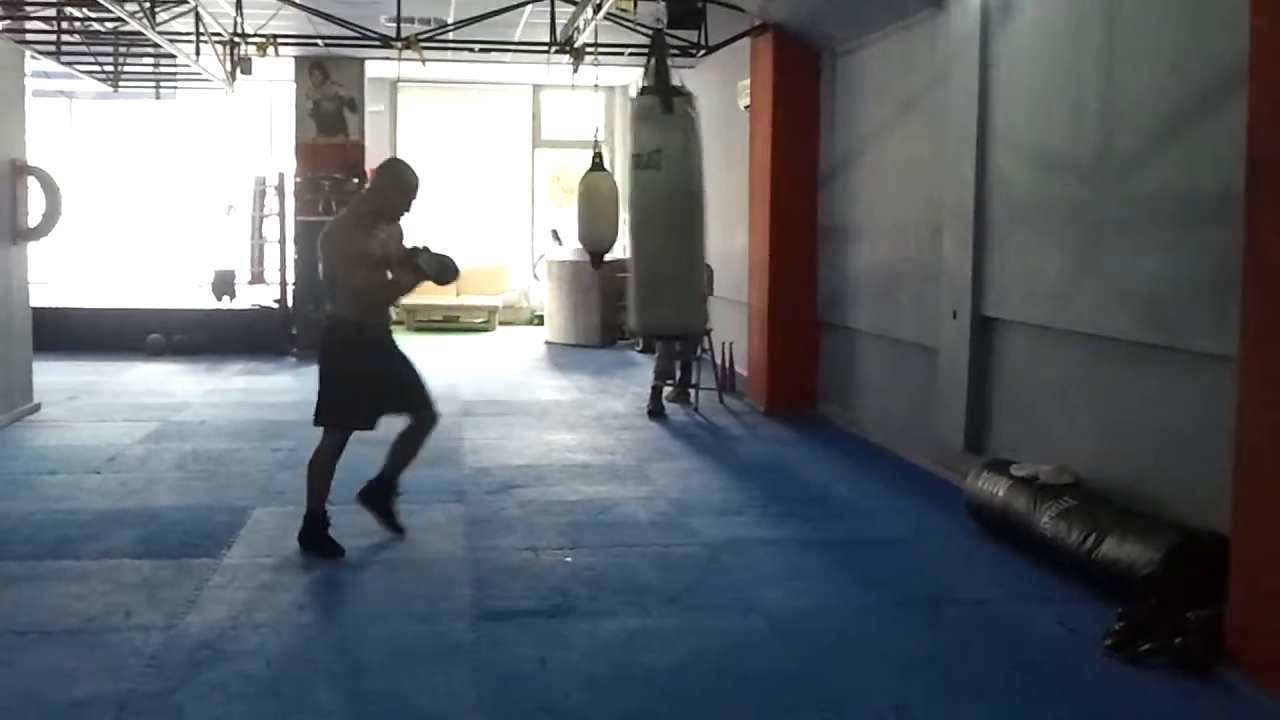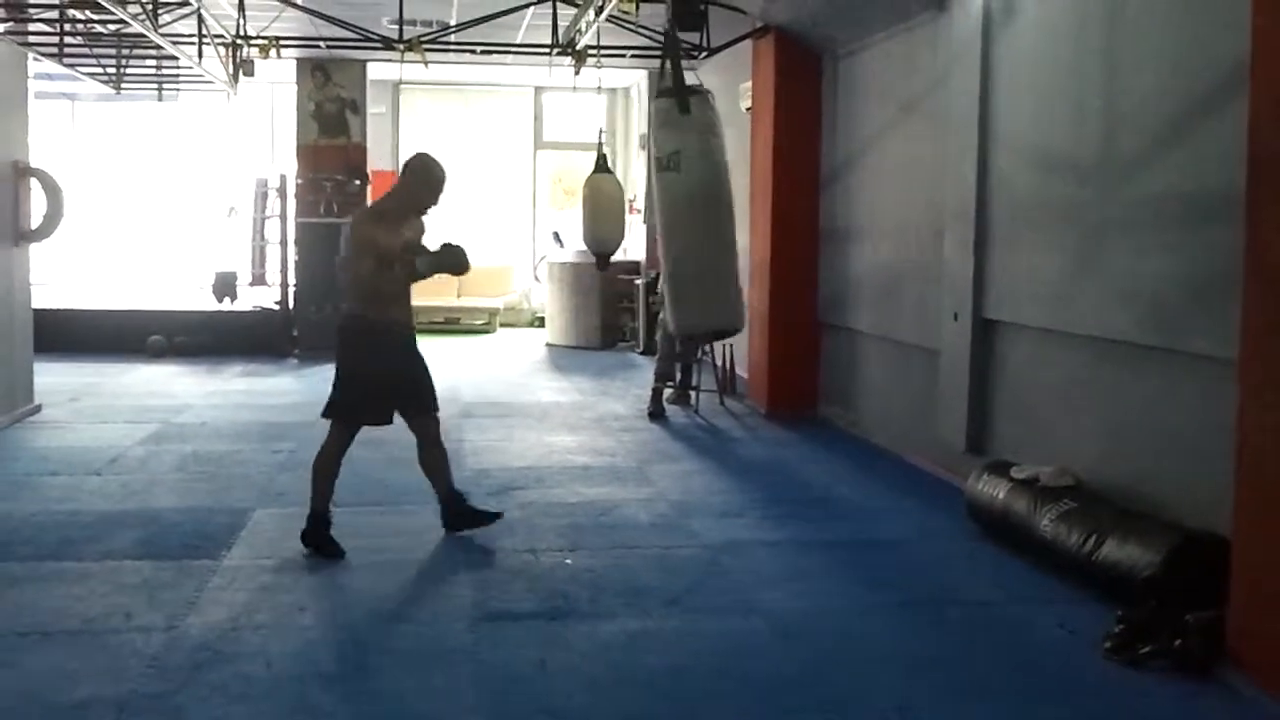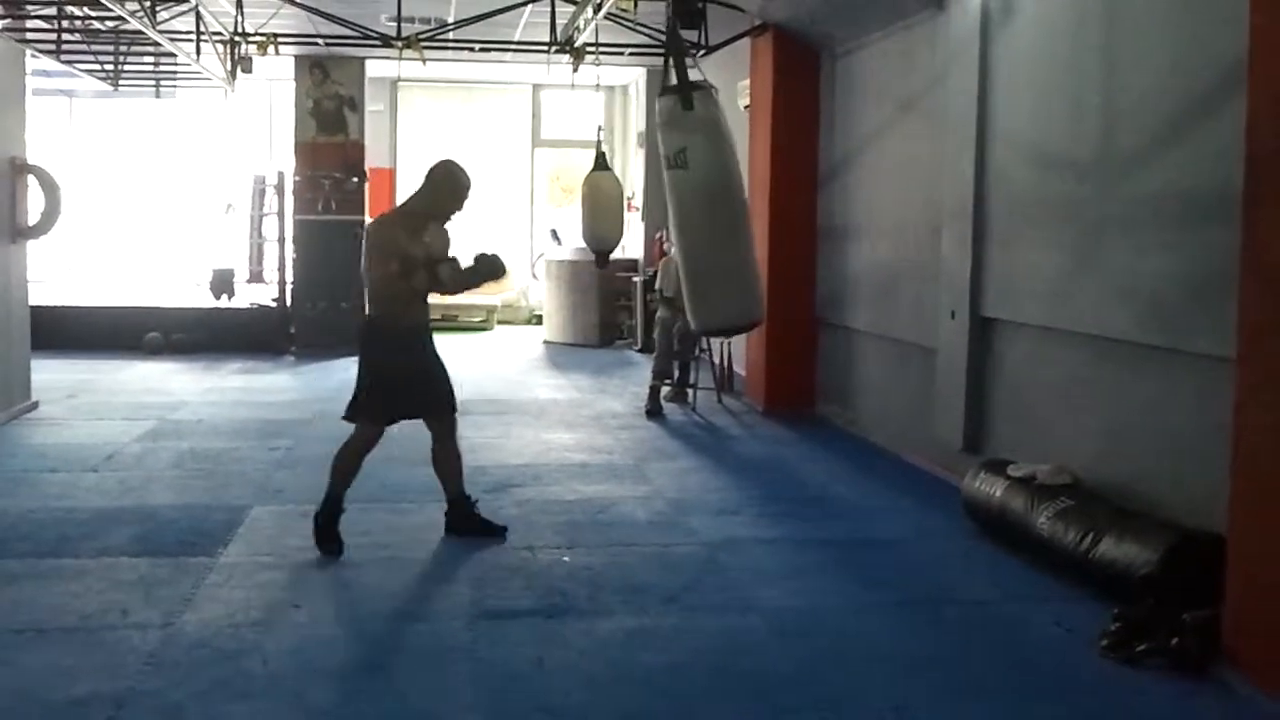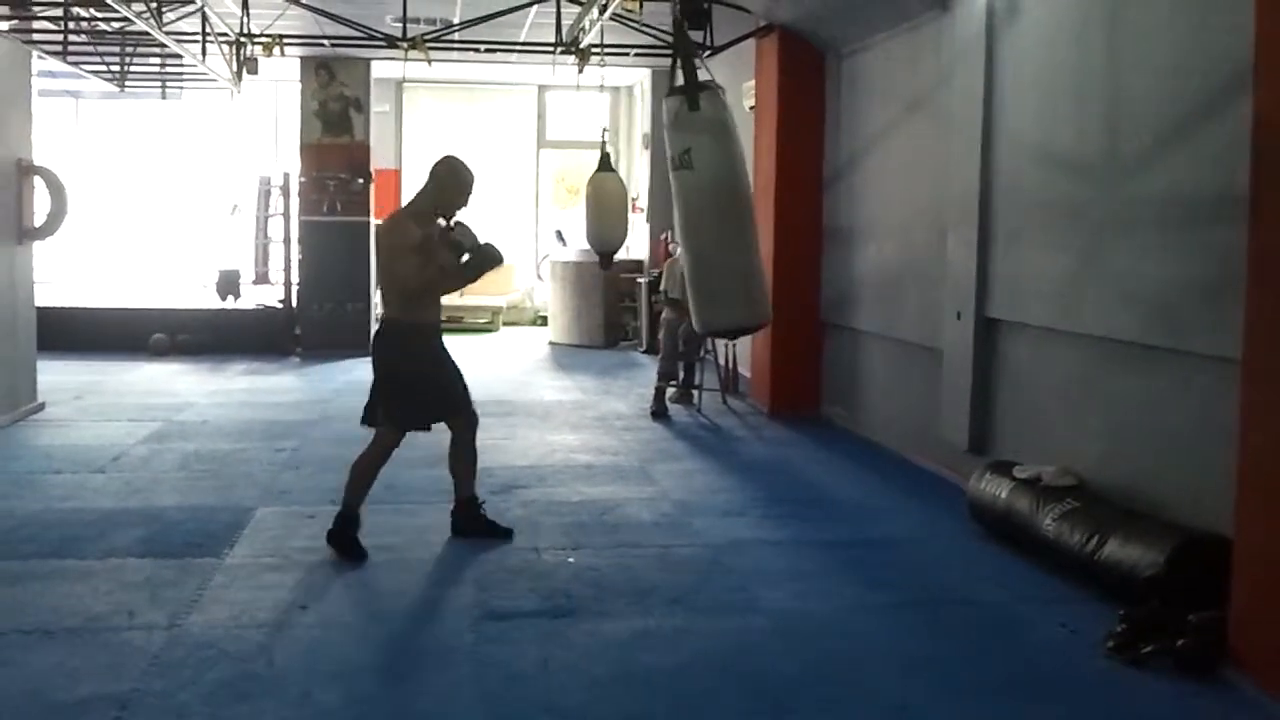
dt=0.2s
person 1, frame 1
left shoulder: (390, 230)
right shoulder: (342, 233)
right elbow: (362, 296)
left wrist: (421, 268)
right wrist: (413, 274)
left hip: (379, 336)
right hip: (346, 339)
left knee: (424, 415)
right knee: (336, 435)
left ankle: (380, 490)
right ankle: (313, 525)
person 1, frame 2
left shoulder: (413, 225)
right shoulder: (364, 227)
right elbow: (360, 288)
left wrist: (439, 260)
right wrist: (417, 266)
left hip: (400, 335)
right hip: (365, 337)
left knee: (428, 425)
right knee: (343, 432)
left ankle: (453, 509)
right ankle: (317, 524)
person 1, frame 3
left shoulder: (437, 233)
right shoulder: (385, 231)
left elbow: (441, 280)
right elbow: (384, 293)
left wrist: (475, 272)
right wrist: (437, 275)
left hip: (419, 338)
right hip: (385, 339)
left knee: (446, 426)
right knee: (368, 432)
left ankle: (460, 512)
right ankle: (329, 513)
person 1, frame 4
left shoulder: (438, 228)
right shoulder: (398, 229)
right elbow: (411, 286)
left wrist: (479, 261)
right wrist: (450, 251)
left hip: (429, 339)
right hip: (401, 340)
left knee: (465, 423)
right knee: (388, 438)
left ankle: (467, 513)
right ankle: (344, 524)
